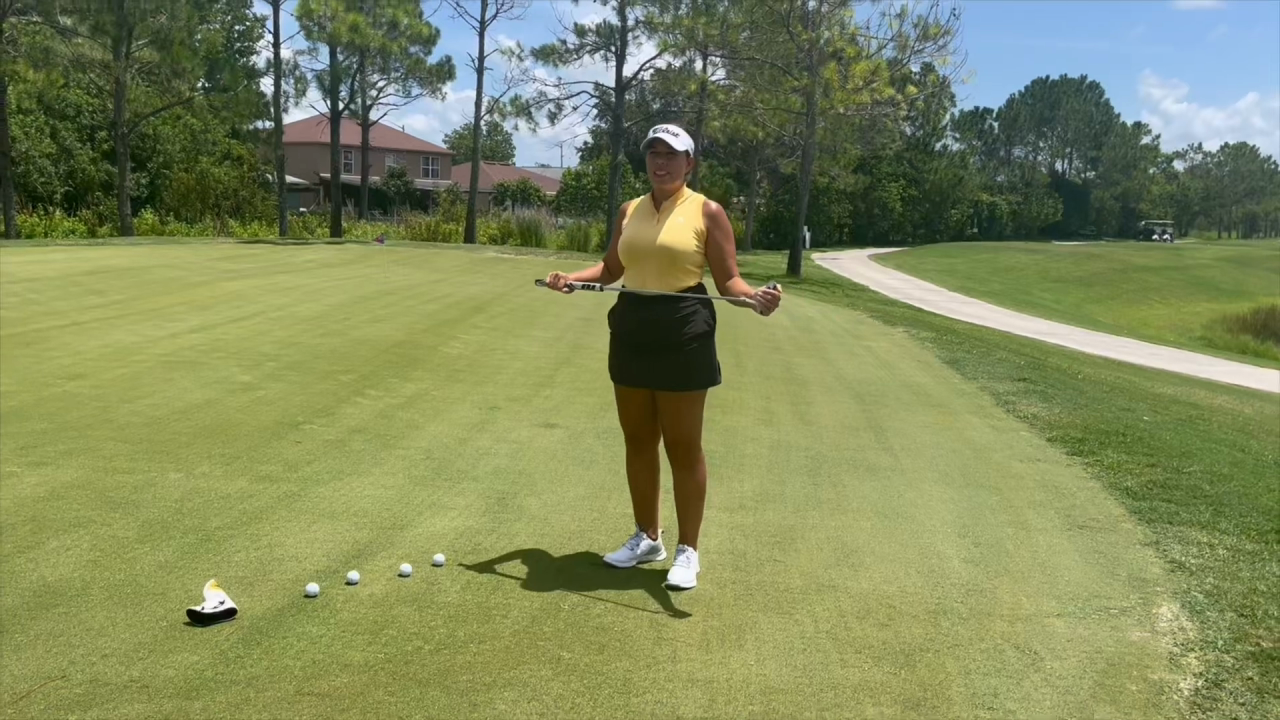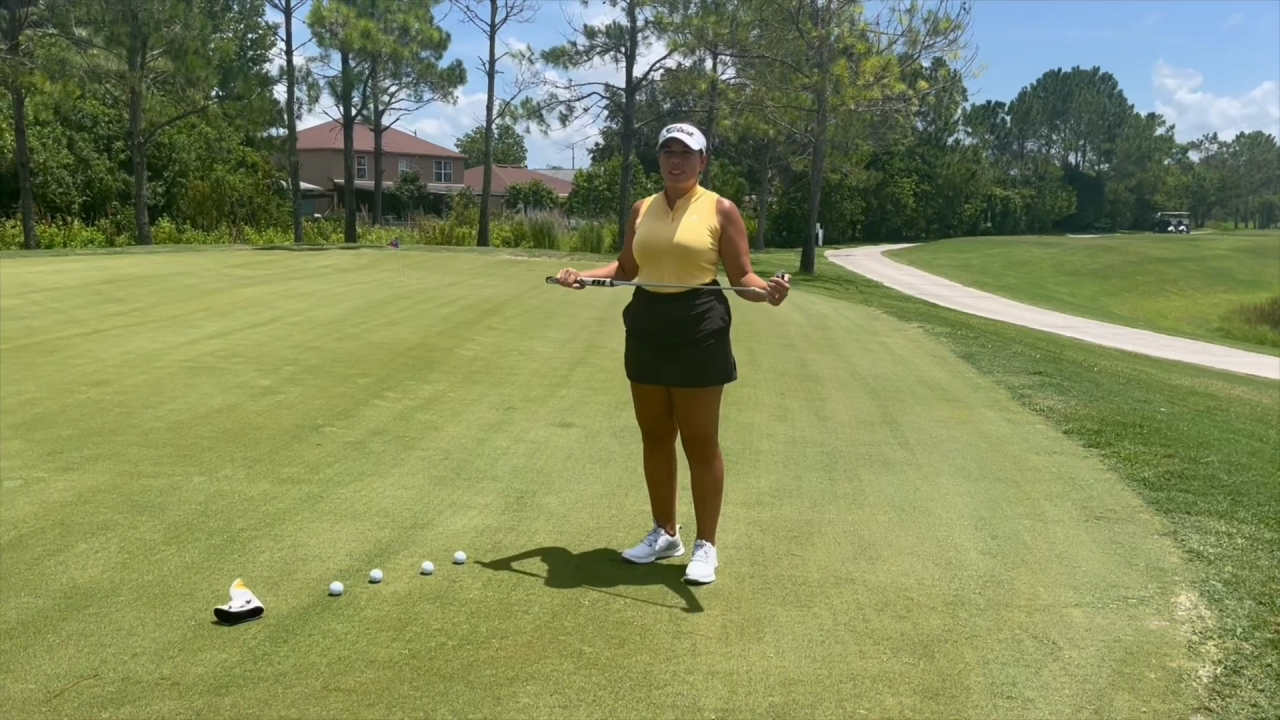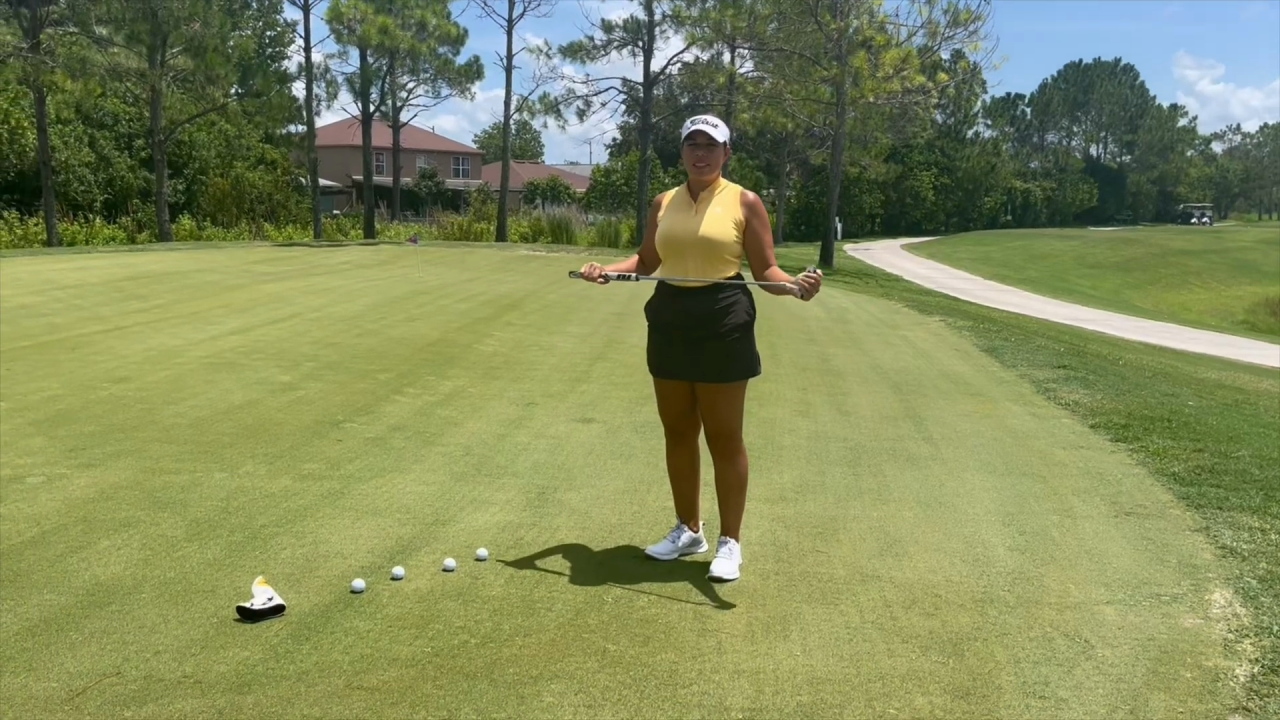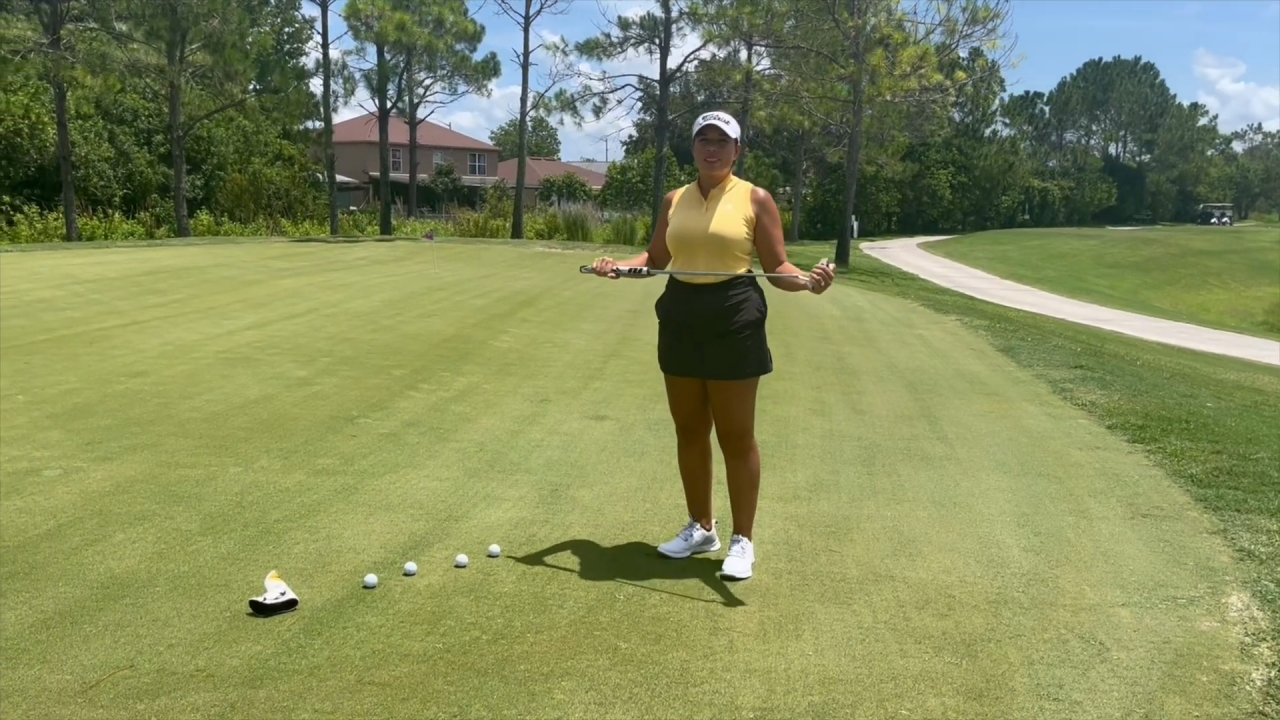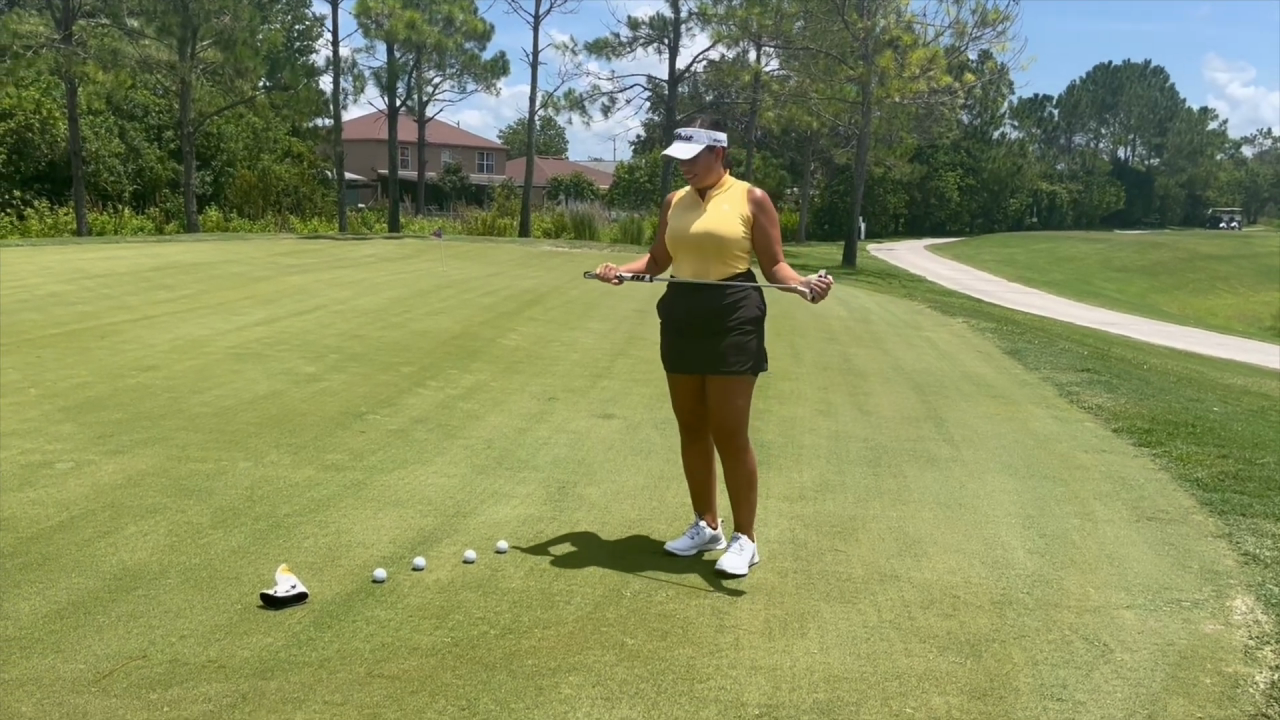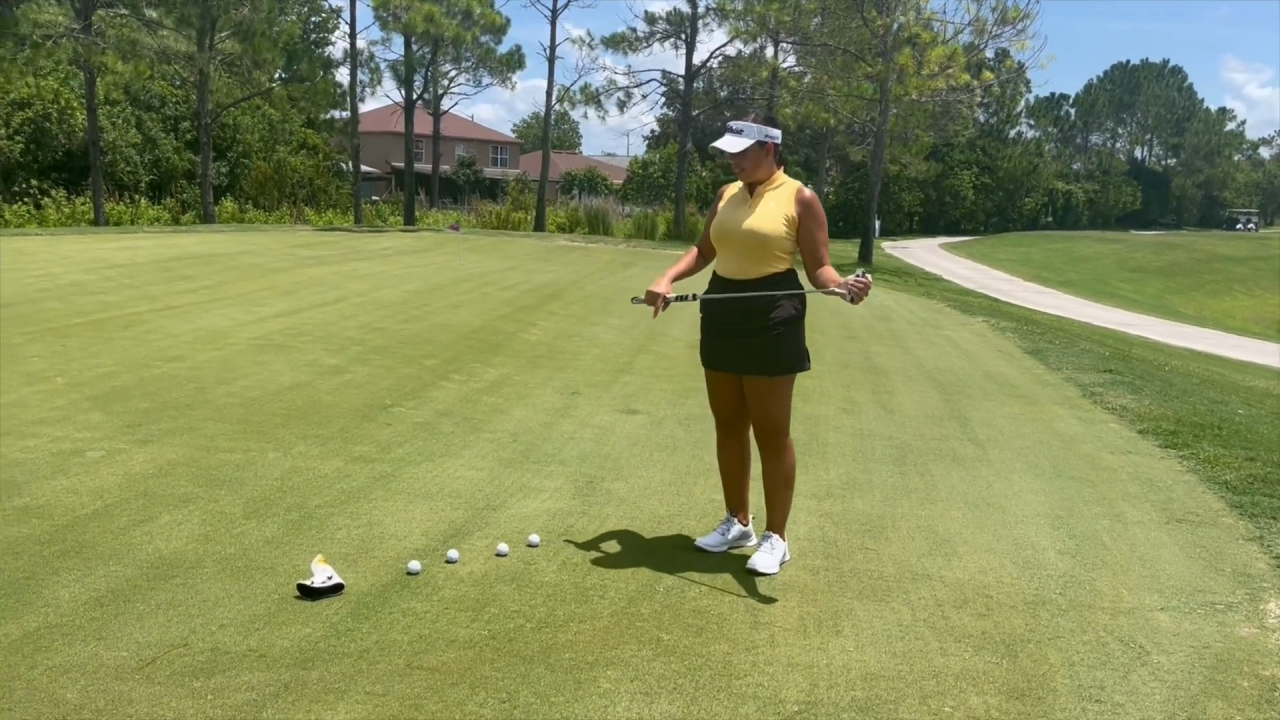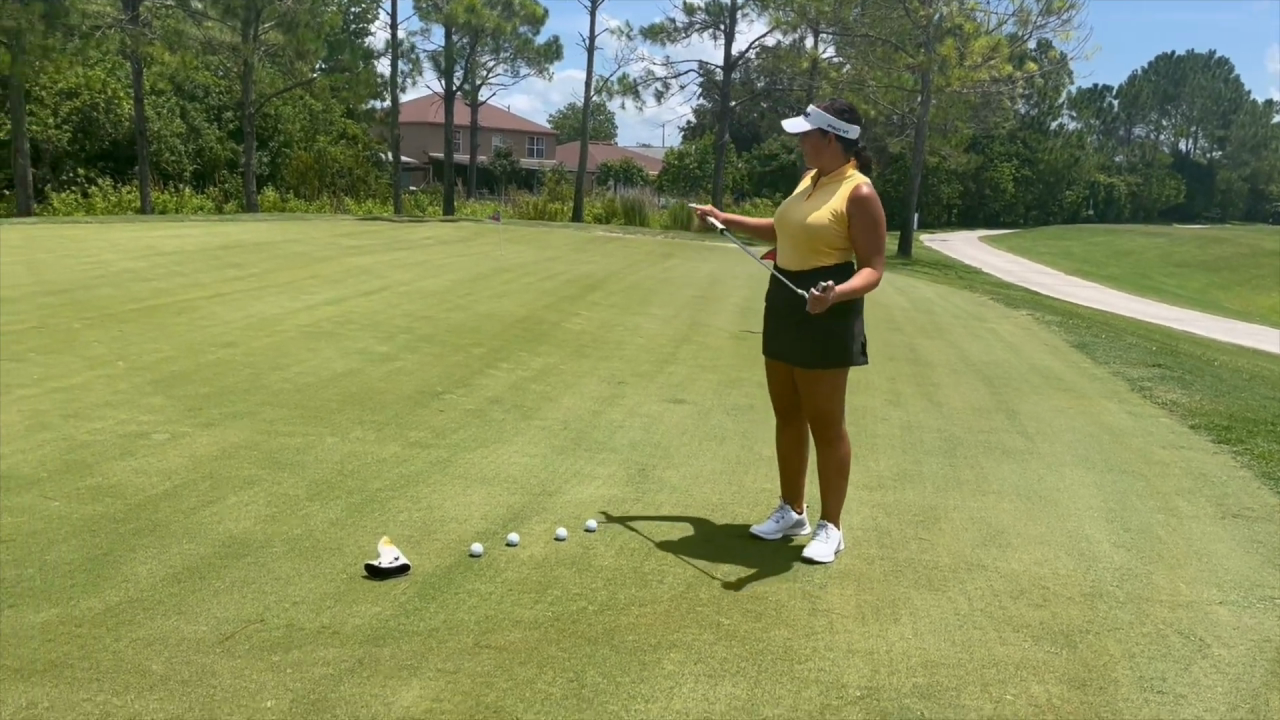
dt=0.7s
person 1, frame 1
left shoulder: (706, 211)
right shoulder: (628, 210)
left elbow: (727, 279)
right elbow: (610, 268)
left wrist: (755, 297)
right wrist: (570, 278)
left hip: (683, 333)
right hip: (631, 330)
left knee: (683, 447)
right knee: (637, 441)
left ankle: (688, 550)
right ankle: (647, 537)
person 1, frame 2
left shoulder: (721, 209)
right shoulder: (641, 209)
left elbow: (741, 278)
right elbow: (626, 268)
left wrist: (767, 290)
right wrist: (583, 275)
left hip: (699, 328)
right hip: (646, 328)
left knee: (700, 443)
right knee: (655, 438)
left ankle: (705, 545)
right ankle: (665, 533)
person 1, frame 3
left shoulder: (745, 202)
right shoulder: (663, 202)
left elbow: (765, 270)
right elbow: (647, 261)
left wrist: (796, 283)
right wrist: (606, 270)
left hip: (722, 322)
right hip: (669, 320)
left knee: (724, 438)
right knee: (677, 433)
left ankle: (729, 542)
right ankle: (688, 529)
person 1, frame 4
left shoulder: (755, 199)
right shoulder: (674, 200)
left elbow: (777, 268)
right elbow: (656, 258)
left wrist: (808, 280)
right wrist: (618, 266)
left hip: (733, 319)
right hip: (680, 318)
left knee: (736, 437)
right knee: (689, 431)
left ankle: (742, 540)
right ankle: (701, 527)
person 1, frame 5
left shoulder: (751, 198)
right shoulder: (675, 202)
left elbow: (774, 265)
right elbow: (658, 259)
left wrist: (804, 283)
right wrist: (620, 271)
left hip: (732, 320)
right hip: (681, 319)
left knee: (730, 435)
right knee: (692, 429)
left ankle: (744, 538)
right ankle: (706, 525)
person 1, frame 6
left shoulder: (800, 198)
right shoulder: (727, 194)
left elbow: (818, 267)
right elbow: (704, 250)
left wrist: (843, 285)
right wrist: (667, 278)
left hip: (772, 318)
right hip: (721, 314)
left knee: (772, 433)
right knee: (728, 427)
left ankle: (775, 537)
right ankle: (737, 523)
person 1, frame 7
left shoulder: (859, 193)
right shoulder: (810, 179)
left elbow: (872, 267)
left wrist: (836, 294)
right wrist: (725, 218)
left hip: (825, 315)
right hip: (784, 305)
left knee: (826, 423)
right knee: (787, 415)
left ankle: (830, 527)
right ankle: (791, 511)
